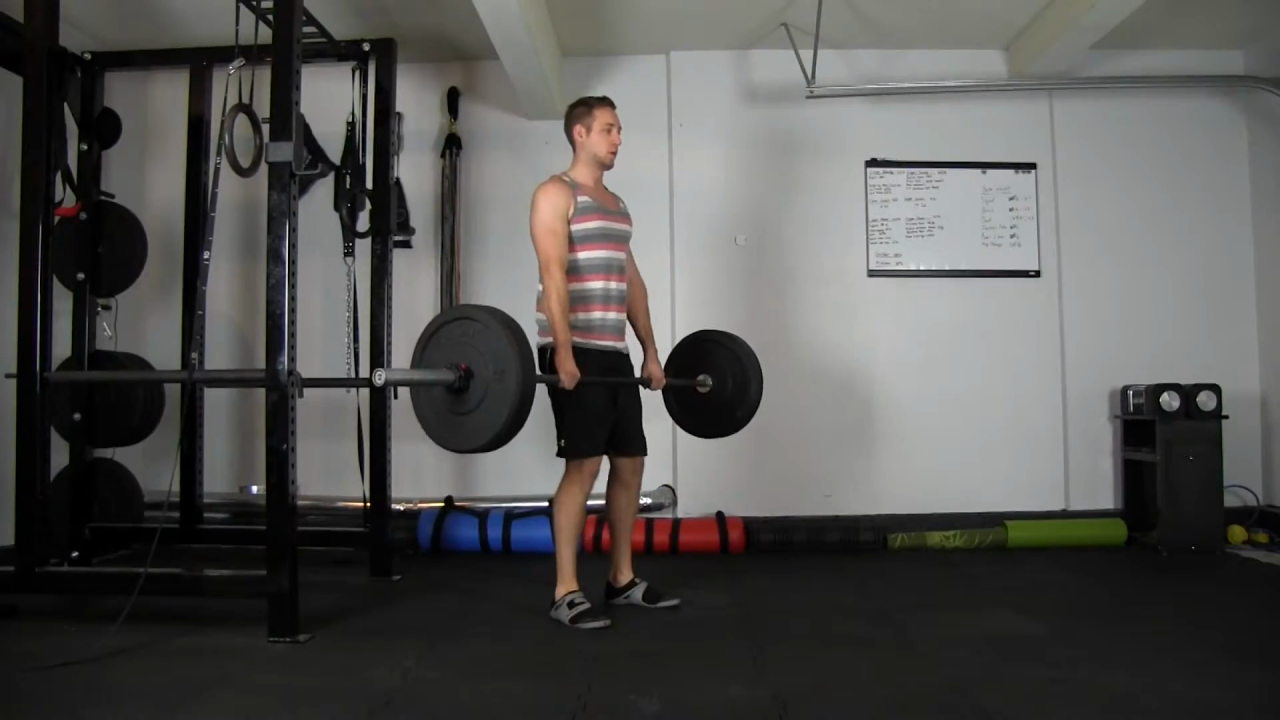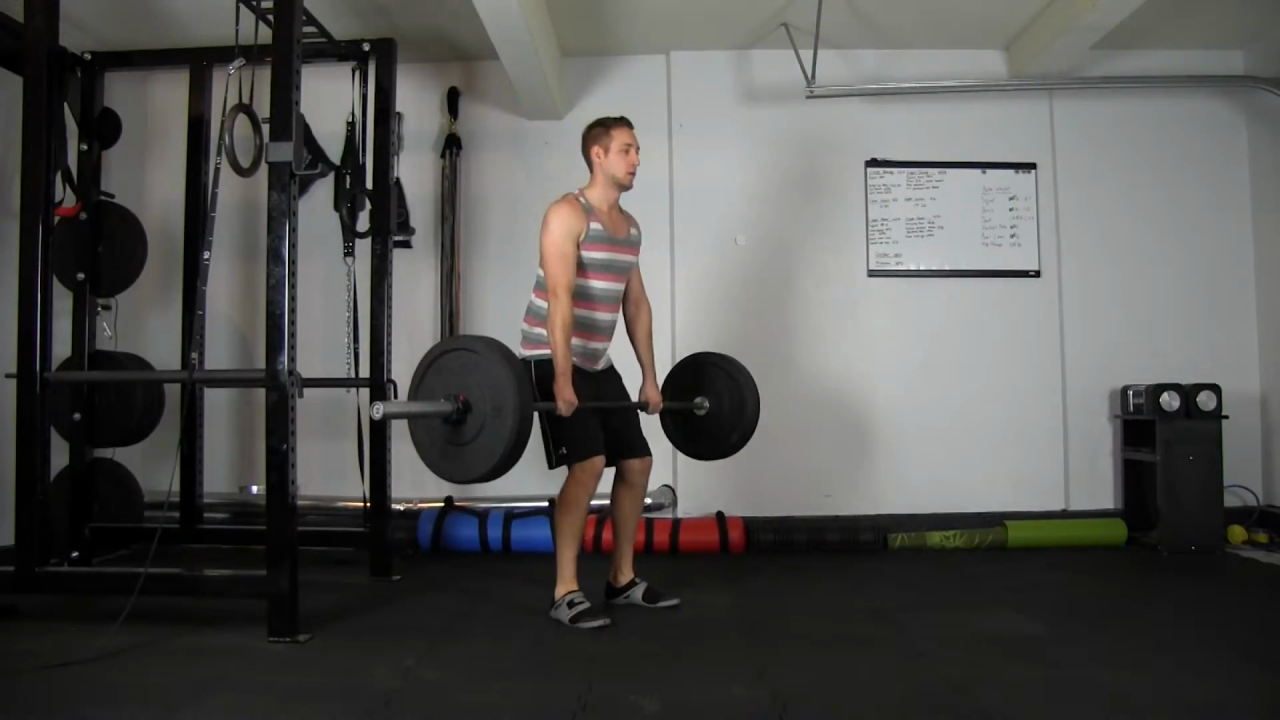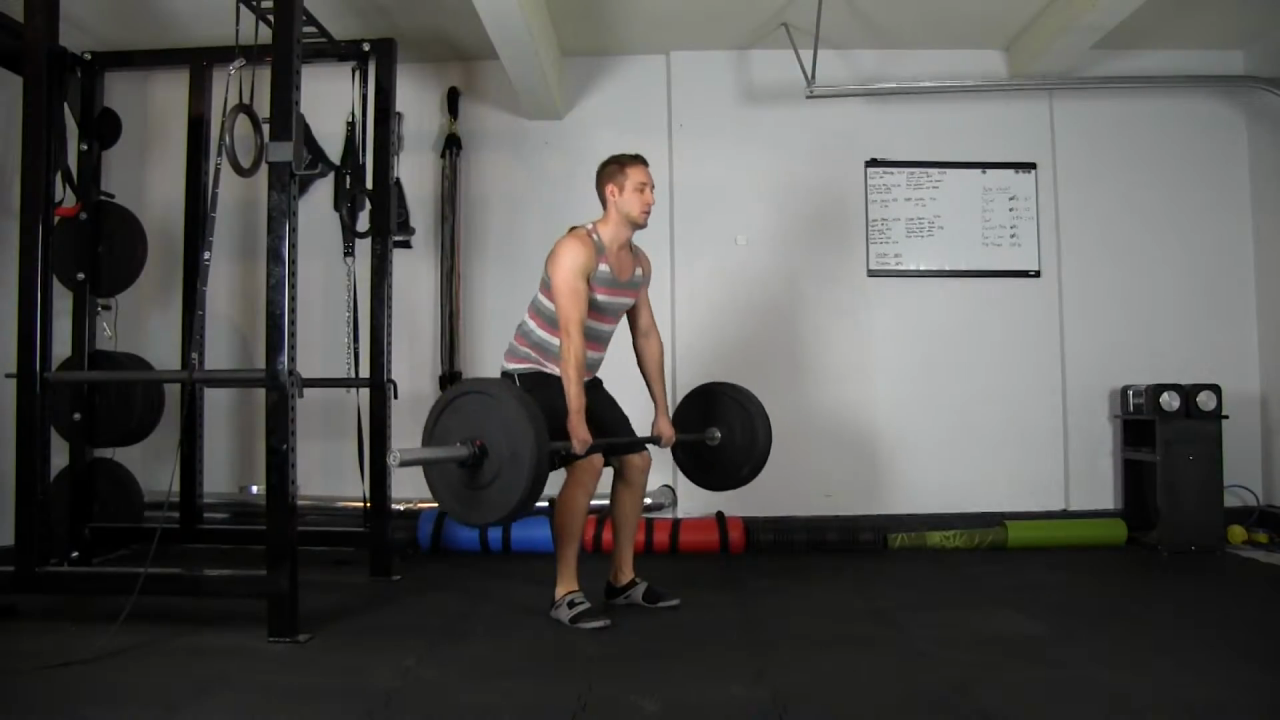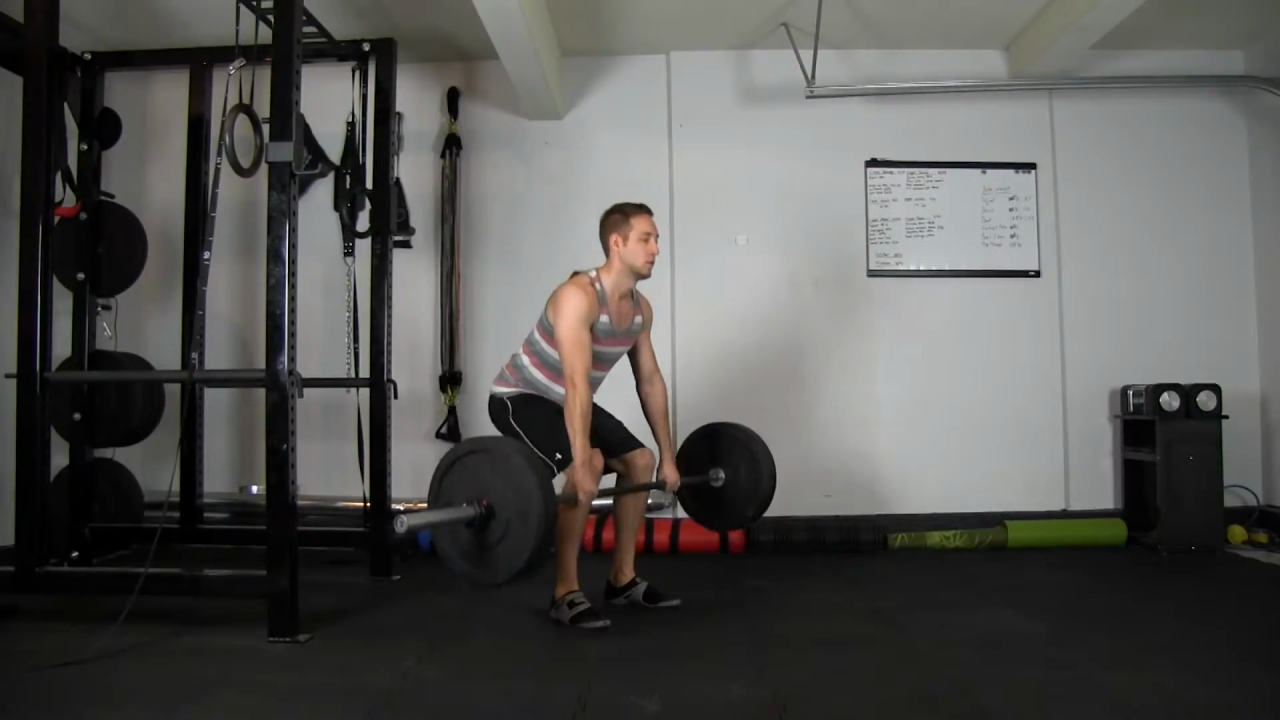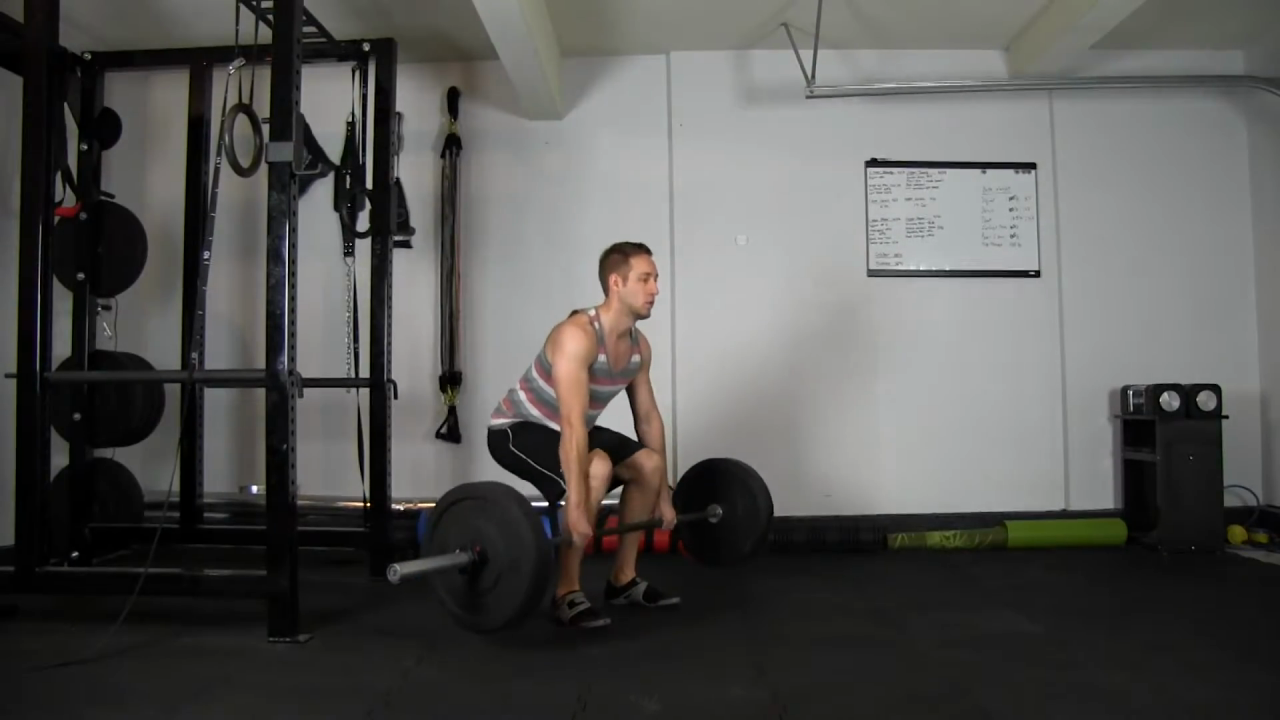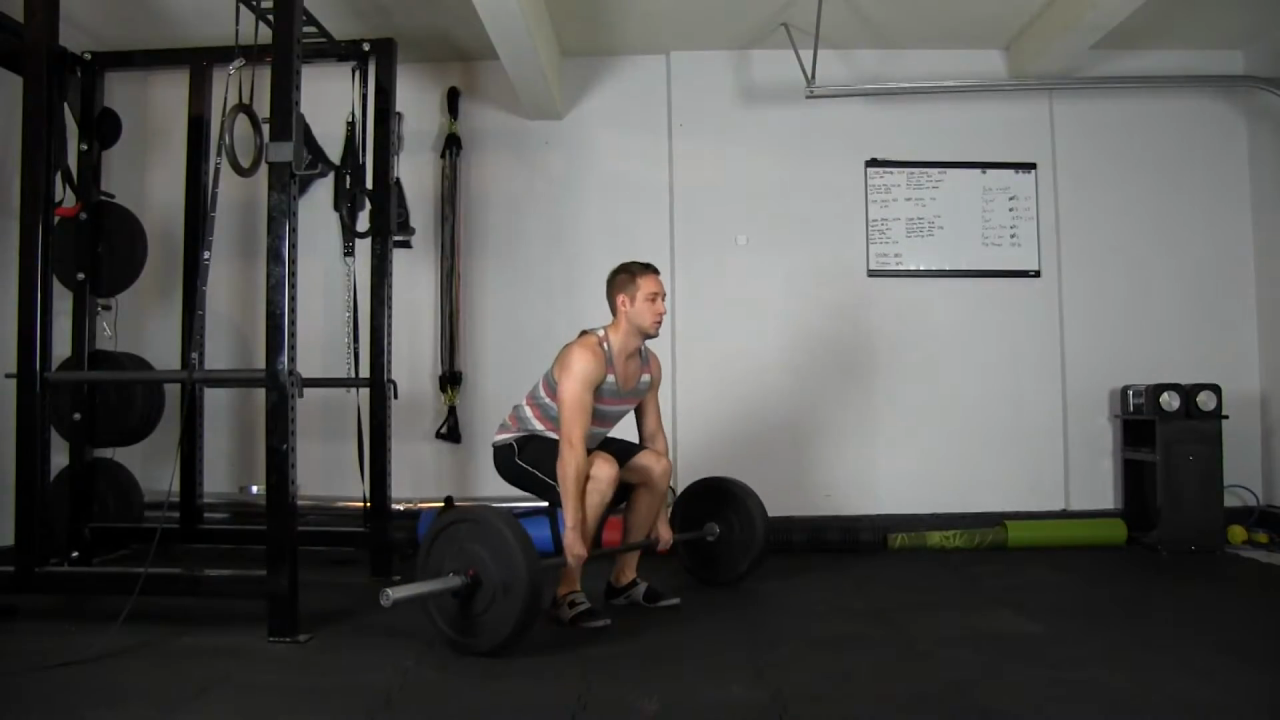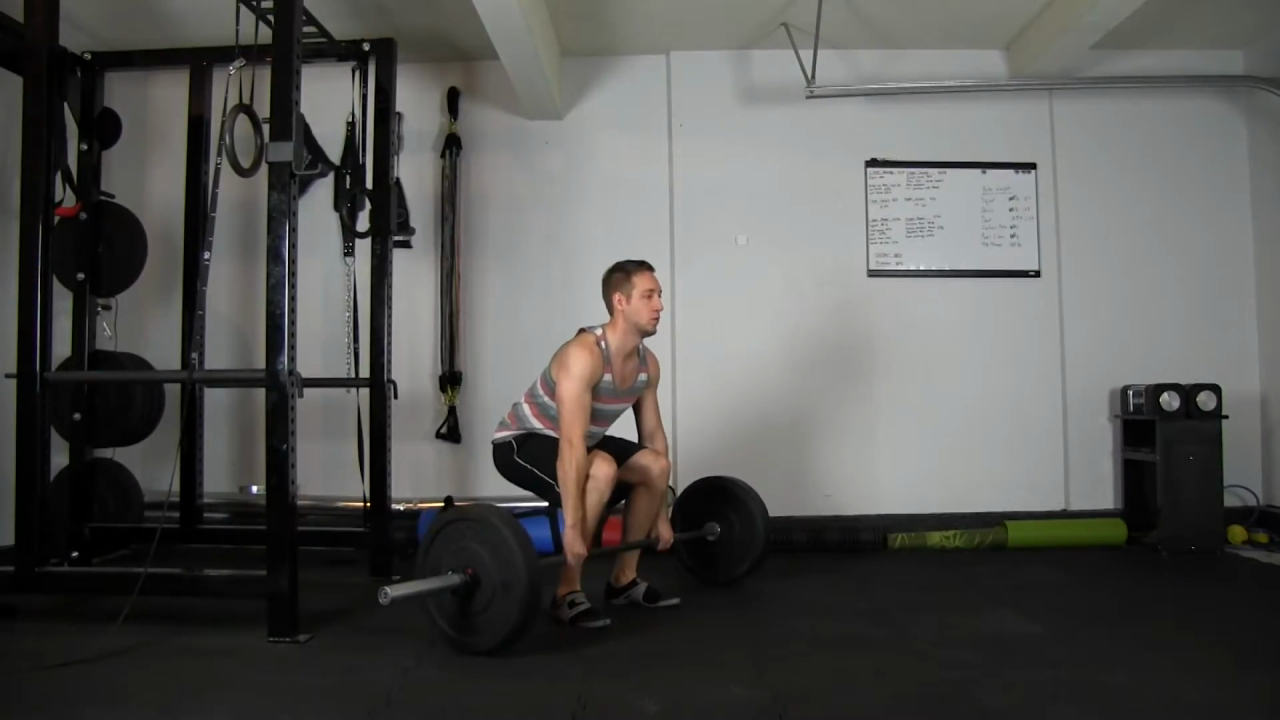
dt=0.4s
person 1, frame 1
left shoulder: (615, 204)
right shoulder: (555, 193)
left elbow: (632, 281)
right elbow: (553, 276)
left wrist: (650, 352)
right wrist: (563, 351)
left hip: (615, 353)
right hip: (575, 353)
left knee: (629, 463)
right knee: (583, 465)
left ankle: (622, 579)
right ankle: (565, 593)
person 1, frame 2
left shoulder: (630, 226)
right shoulder: (567, 213)
left elbow: (636, 304)
right elbow: (559, 298)
left wrist: (649, 377)
right wrist: (561, 377)
left hip: (599, 365)
right hip: (552, 363)
left knee: (636, 463)
right knee: (587, 465)
left ankle: (623, 578)
right ankle: (566, 592)
person 1, frame 3
left shoulder: (640, 262)
right shoulder: (577, 248)
left elbow: (647, 336)
right elbow: (571, 334)
left wrist: (662, 411)
right wrist: (575, 416)
left hip: (581, 376)
right hip: (533, 372)
left knee: (635, 460)
right knee: (587, 463)
left ankle: (623, 579)
right ankle: (566, 593)
person 1, frame 4
left shoulder: (640, 308)
right shoulder: (579, 296)
left elbow: (650, 380)
right elbow: (576, 384)
left wrist: (667, 457)
right wrist: (583, 464)
left hip: (564, 401)
right hip: (520, 397)
left knee: (639, 462)
right knee: (586, 467)
left ankle: (623, 579)
right ankle: (566, 593)
person 1, frame 5
left shoulder: (639, 345)
right shoulder: (577, 335)
left elbow: (648, 417)
right elbow: (572, 425)
left wrist: (664, 495)
right wrist: (575, 506)
left hip: (563, 429)
right hip: (516, 428)
left knee: (648, 465)
right knee: (596, 468)
left ankle: (623, 579)
right ankle: (567, 592)
person 1, frame 6
left shoulder: (649, 364)
right shoulder: (586, 356)
left elbow: (653, 436)
right elbow: (571, 448)
left wrist: (660, 517)
right wrist: (572, 529)
left hip: (576, 444)
right hip: (521, 444)
left knee: (657, 467)
right knee: (603, 470)
left ankle: (624, 580)
right ankle: (568, 593)
person 1, frame 7
left shoulder: (647, 363)
right shoulder: (583, 355)
left elbow: (653, 434)
right elbow: (570, 446)
left wrist: (661, 515)
right wrist: (572, 527)
left hip: (576, 442)
right hip: (521, 442)
left knee: (655, 467)
right knee: (601, 470)
left ankle: (624, 580)
right ankle: (568, 593)
